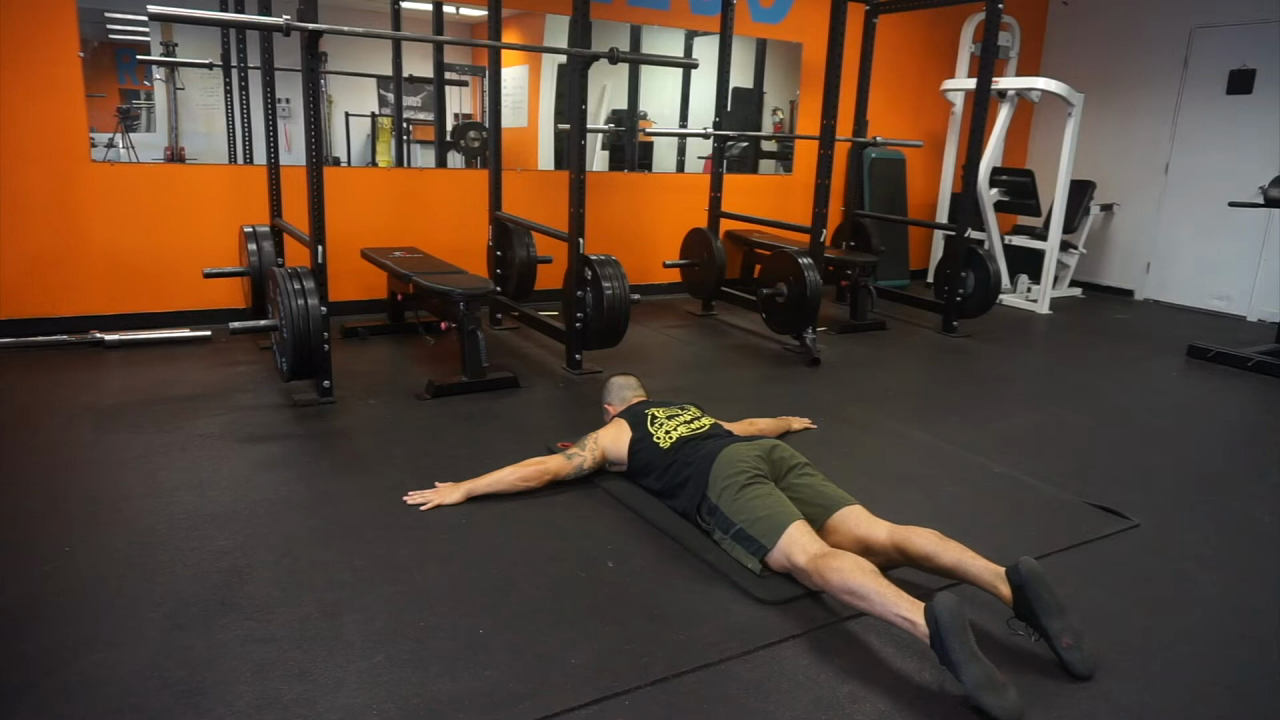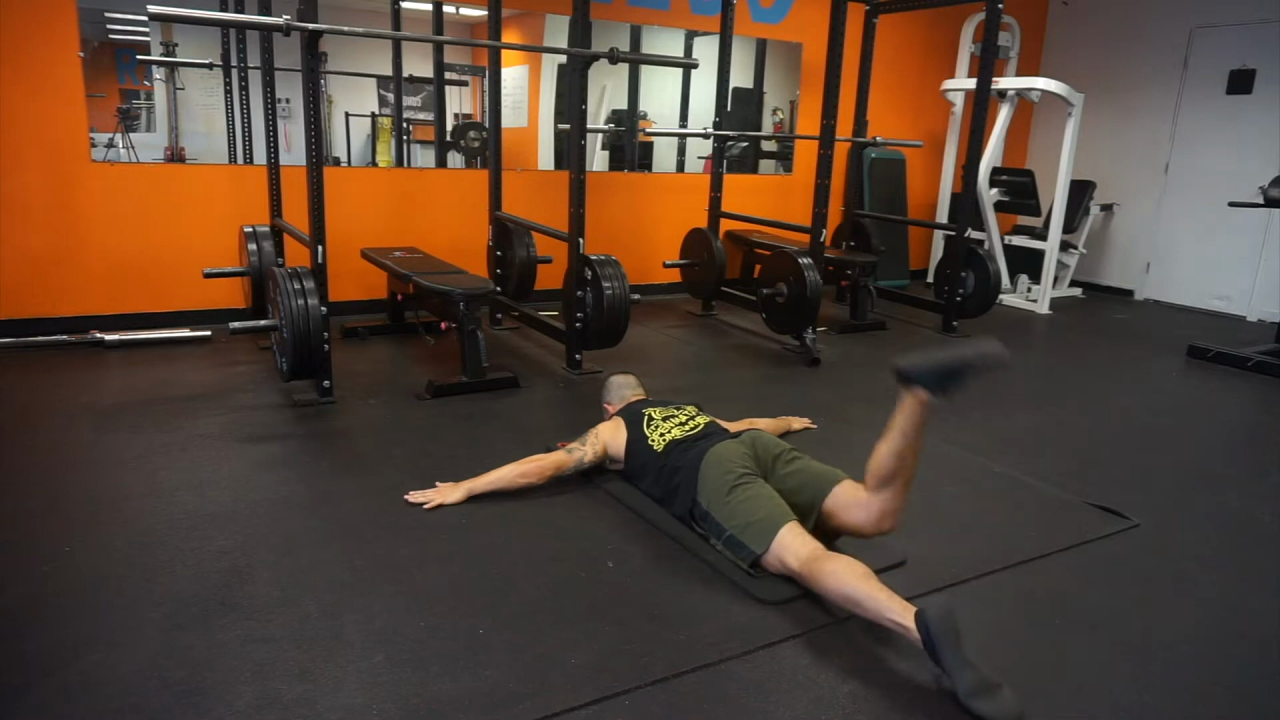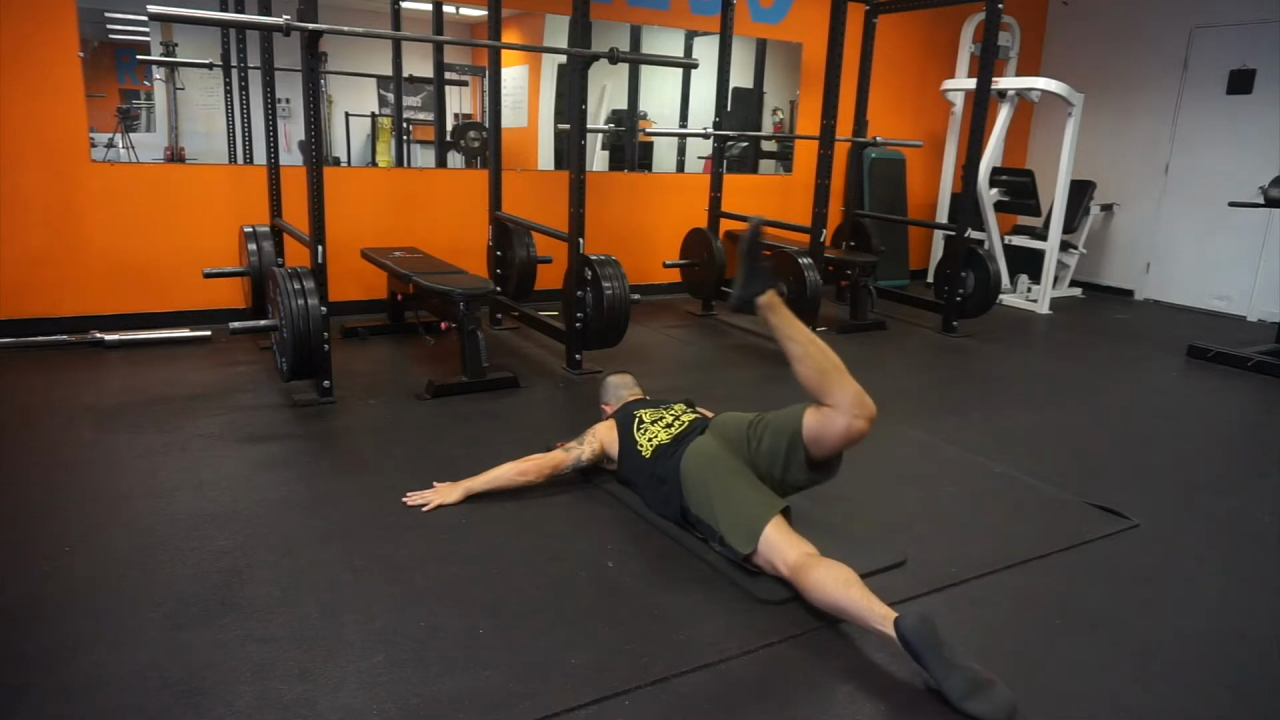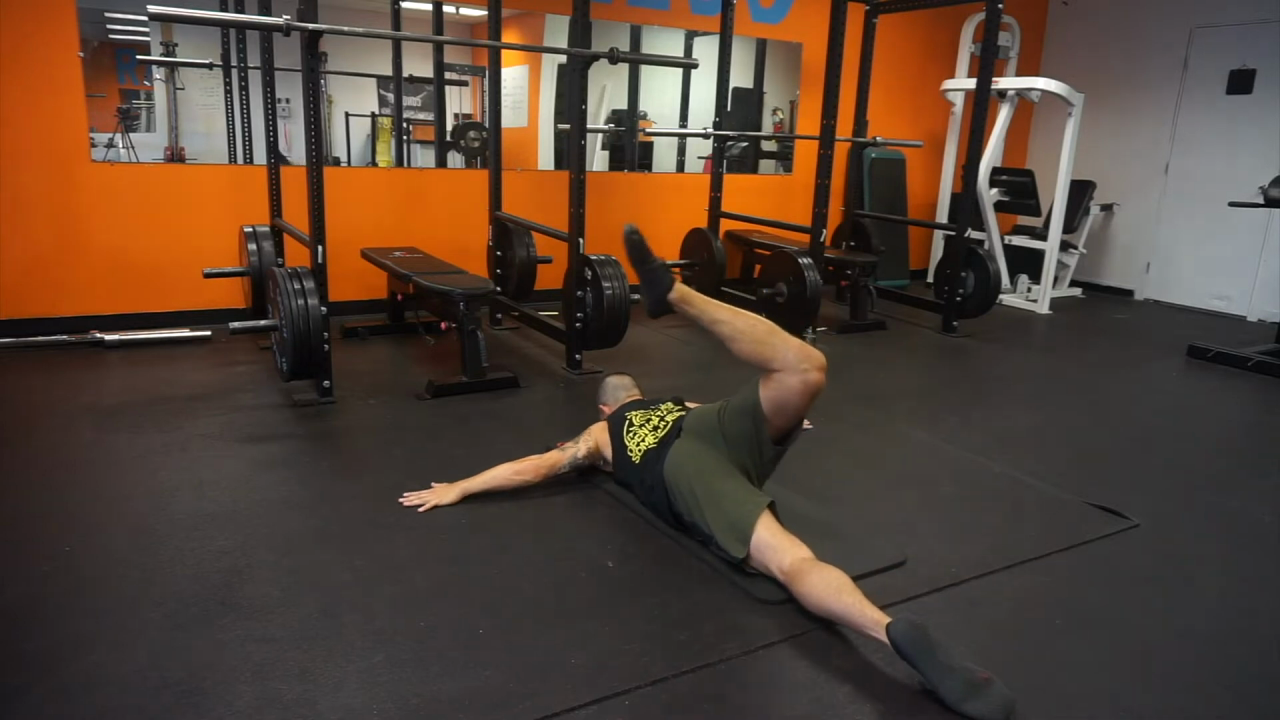
dt=0.7s
person 1, frame 1
left shoulder: (613, 434)
right shoulder: (688, 409)
left elbow: (543, 469)
right elbow: (753, 425)
left wrist: (461, 489)
right wrist: (790, 422)
left hip: (726, 481)
right hip: (772, 455)
left knee: (815, 560)
right knee: (879, 537)
left ankle: (929, 621)
right ankle: (1008, 581)
person 1, frame 2
left shoulder: (610, 431)
right shoulder: (683, 409)
left elbow: (542, 466)
right elbow: (751, 423)
left wrist: (462, 489)
right wrist: (786, 424)
left hip: (717, 475)
right hip: (758, 446)
left knee: (806, 558)
right knee: (873, 511)
left ankle: (919, 625)
right ankle: (919, 387)
person 1, frame 3
left shoulder: (605, 432)
right shoulder: (683, 405)
left elbow: (540, 466)
right elbow: (727, 423)
left wrist: (459, 488)
left hip: (700, 472)
right hip: (733, 430)
left knee: (797, 561)
left ankle: (901, 627)
right ankle: (761, 295)
person 1, frame 4
left shoulder: (599, 434)
right shoulder: (681, 402)
left elbow: (534, 467)
left wrist: (456, 488)
left hip: (687, 468)
right hip: (710, 433)
left knee: (792, 540)
right knee: (804, 389)
left ankle: (868, 594)
